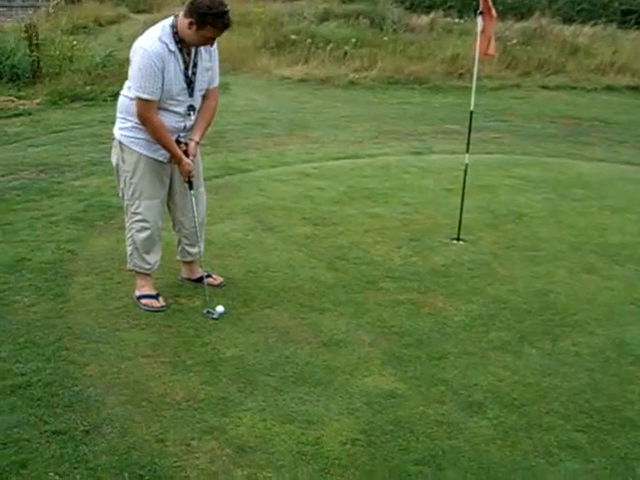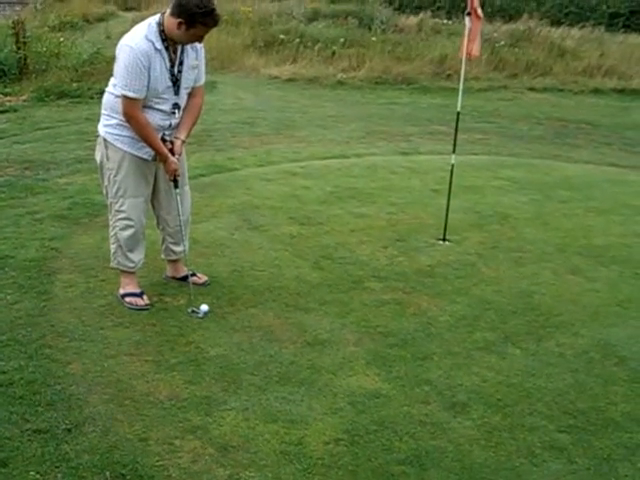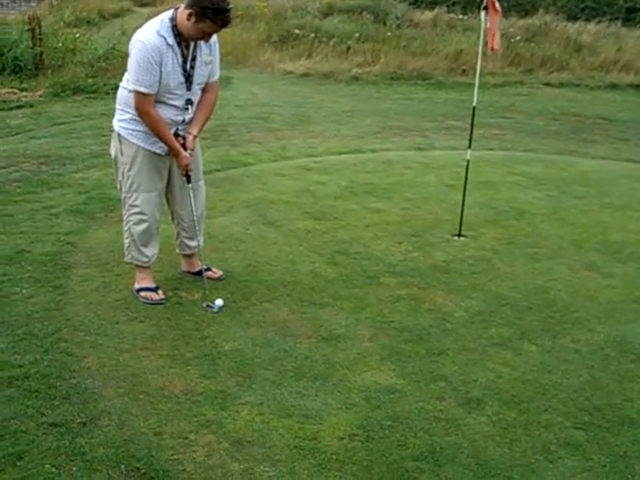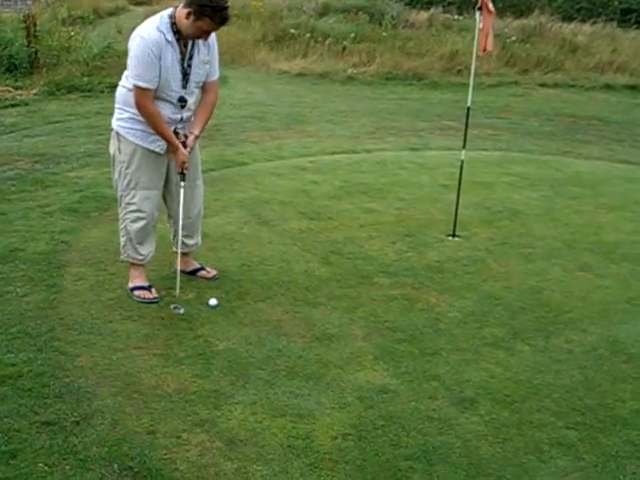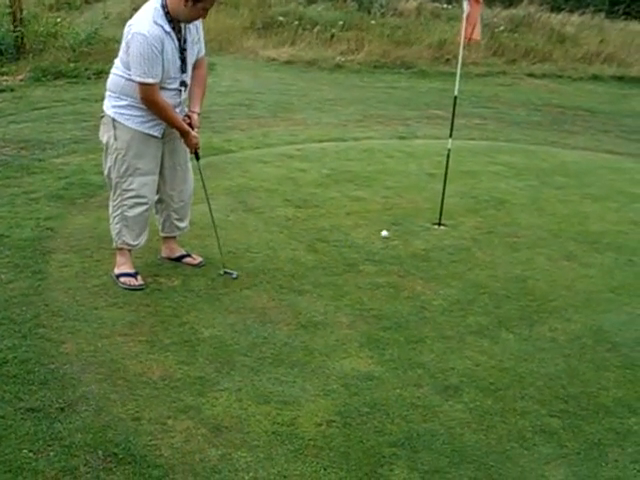
dt=0.7s
person 1, frame 1
left shoulder: (207, 45)
right shoulder: (151, 49)
left elbow: (210, 96)
right elbow: (146, 114)
left wrist: (194, 140)
right wrist: (178, 157)
left hip: (183, 140)
right hip: (142, 141)
left knee: (192, 207)
right knee: (145, 213)
left ankle: (190, 266)
right ankle: (143, 280)
person 1, frame 2
left shoulder: (193, 44)
right shoulder: (136, 47)
left elbow: (195, 95)
right elbow: (131, 112)
left wrist: (180, 138)
right wrist: (163, 155)
left hip: (168, 138)
right hip: (127, 139)
left knee: (176, 205)
right knee: (129, 211)
left ankle: (175, 265)
right ankle: (127, 279)
person 1, frame 3
left shoulder: (208, 39)
right shoulder: (149, 42)
left elbow: (210, 90)
right elbow: (144, 107)
left wrist: (192, 133)
right wrist: (175, 150)
left hip: (183, 132)
right hip: (141, 134)
left knee: (191, 200)
right knee: (143, 206)
left ankle: (190, 259)
right ankle: (143, 273)
person 1, frame 4
left shoulder: (206, 39)
right shoulder: (149, 38)
left elbow: (210, 91)
right elbow: (143, 102)
left wrist: (194, 134)
right wrist: (173, 146)
left hip: (182, 132)
right hip: (139, 133)
left knee: (190, 199)
right knee: (140, 205)
left ankle: (185, 258)
right ankle: (136, 271)
person 1, frame 5
right shoulder: (146, 32)
left elbow: (198, 64)
right elbow: (149, 96)
left wrist: (193, 111)
right wrist: (185, 131)
left hip: (170, 116)
right hip: (132, 118)
left knee: (178, 185)
right knee: (134, 191)
left ankle: (170, 244)
right ankle: (123, 258)
